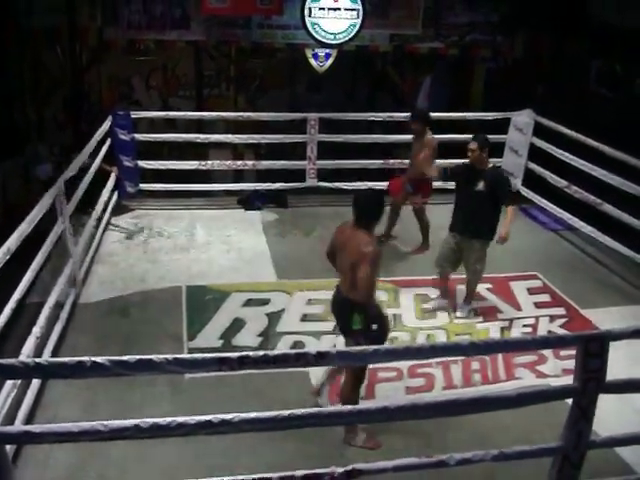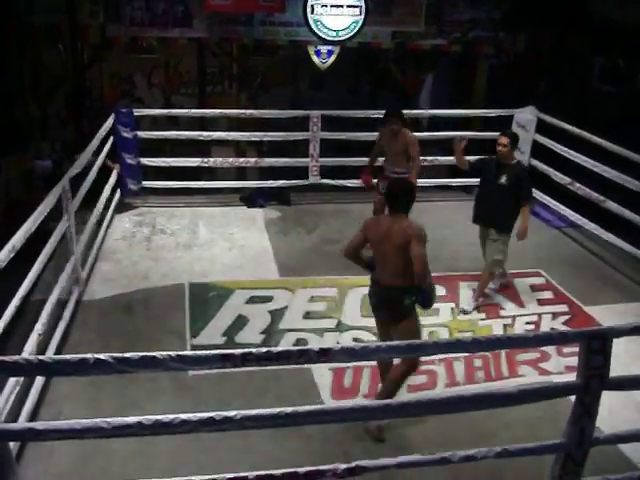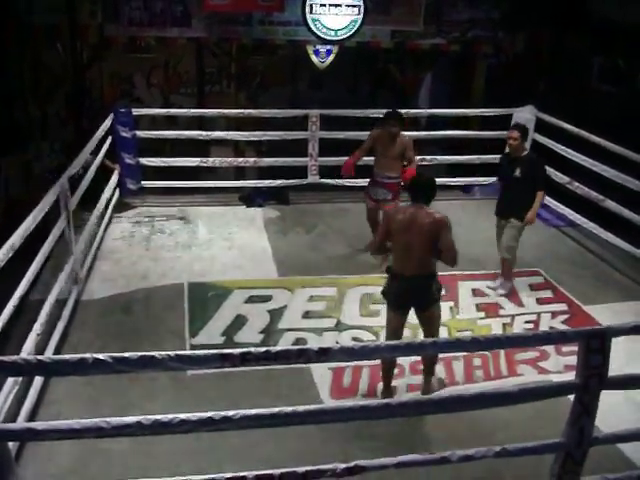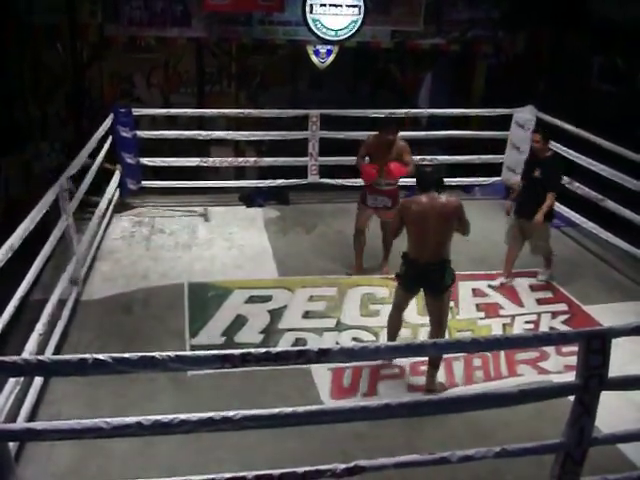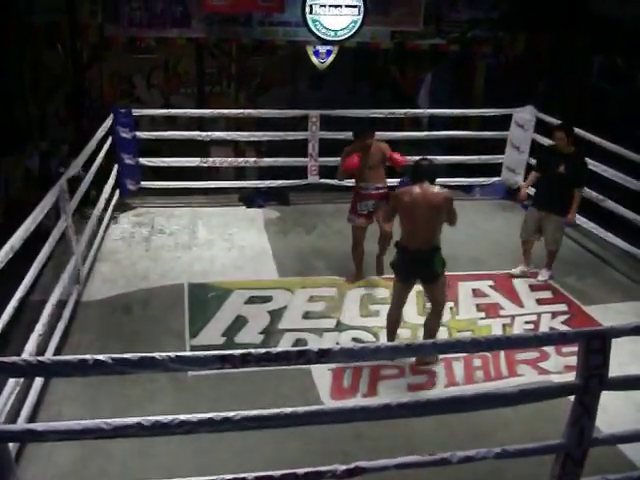
dt=0.4s
person 1, frame 1
left shoulder: (343, 229)
right shoulder: (370, 249)
left elbow: (330, 255)
right elbow: (365, 295)
right wrist: (380, 317)
left hip: (340, 298)
right hip: (354, 310)
left knee: (354, 350)
right knee: (356, 373)
left ankle: (327, 381)
right ankle: (351, 432)
person 1, frame 2
left shoulder: (372, 224)
right shoulder: (413, 230)
left elbow: (349, 251)
right elbow: (421, 270)
right wrist: (428, 288)
left hip: (377, 291)
right hip: (401, 296)
left knee: (386, 345)
right knee: (411, 359)
left ankle: (386, 392)
person 1, frame 3
left shoulder: (392, 215)
right shoulder: (439, 220)
left elbow: (375, 248)
right elbow: (451, 259)
right wrist: (433, 251)
left hip: (397, 283)
right hip: (425, 286)
left knee: (392, 340)
right knee: (431, 338)
left ankle: (386, 390)
right ankle: (427, 383)
person 1, frame 4
left shoulder: (407, 205)
right shoulder: (454, 205)
left elbow: (393, 234)
right elbow: (465, 231)
left hip: (412, 268)
right hip: (439, 271)
left knee: (398, 308)
right knee: (438, 329)
right ankle: (431, 381)
person 1, frame 5
left shoulder: (400, 194)
right shoulder: (444, 195)
left elbow: (385, 219)
right elbow: (452, 221)
left hip: (405, 256)
right hip: (430, 258)
left knee: (397, 304)
right knee: (437, 306)
person 2, frame 1
left shoulder: (497, 177)
right shoulder: (465, 170)
left elbow: (509, 204)
right elbow: (440, 174)
left wrist: (505, 227)
left hip: (479, 234)
right hip: (457, 228)
left knee: (473, 271)
right knee: (443, 261)
left ankle: (467, 302)
right ankle: (444, 298)
person 2, frame 2
left shoulder: (520, 172)
right shoulder: (489, 163)
left elbow: (526, 201)
right elbow: (464, 166)
left wrist: (524, 226)
right wrist: (458, 151)
left hip: (502, 224)
right hip: (484, 219)
left knee: (492, 260)
right knee: (491, 257)
left ankle: (476, 297)
right ankle: (502, 277)
person 2, frame 3
left shoulder: (533, 162)
right shoulder: (505, 159)
left elbow: (541, 189)
left wrist: (533, 211)
left hip: (519, 213)
right hip: (502, 210)
left knee: (507, 248)
right knee: (503, 248)
left ankle: (507, 280)
right ankle: (503, 277)
person 2, frame 4
left shoulder: (553, 164)
right shoulder: (531, 158)
left elbow: (552, 192)
left wrist: (542, 213)
right wrist: (511, 200)
left hip: (537, 214)
right hip: (521, 210)
left knee: (541, 245)
right knee: (514, 242)
left ankle: (548, 268)
right ankle: (506, 275)
person 2, frame 5
left shoulder: (578, 160)
right shoulder: (548, 152)
left elbow: (578, 189)
right elbow: (537, 172)
left wrist: (573, 211)
right wrist: (525, 186)
left hip: (558, 209)
right hip: (538, 203)
left knee: (552, 242)
right knee: (527, 234)
left ankle: (547, 268)
right ankle: (525, 266)
person 3, frame 1
left shoulder: (428, 140)
right shoulder: (418, 135)
left elbow: (421, 164)
left wrist: (404, 179)
left hip: (421, 181)
right hip: (411, 177)
left knee: (419, 213)
right knee: (395, 204)
left ankle: (425, 244)
right ankle: (387, 233)
person 3, frame 2
left shoulder: (409, 138)
right shoulder: (383, 133)
left elbow: (416, 160)
right elbow: (376, 150)
left wrist: (412, 180)
right wrist: (368, 168)
left hip: (401, 178)
right hip: (386, 175)
right knee: (377, 210)
person 3, frame 3
left shoulder: (405, 142)
right shoulder: (376, 134)
left elbow: (412, 161)
right elbow: (362, 150)
left wrist: (411, 170)
right wrist: (352, 161)
left hip: (392, 184)
right hip: (376, 180)
right knee: (371, 216)
person 3, frame 4
left shoulder: (402, 146)
right shoulder: (370, 142)
left elbow: (410, 166)
right elbow: (359, 159)
left wrist: (401, 170)
right wrist: (364, 168)
left hip: (390, 191)
right hip: (370, 189)
left knee: (387, 229)
right knee: (359, 228)
left ankle: (385, 261)
right ankle: (358, 264)
person 3, frame 5
left shoulder: (382, 147)
right shoulder: (349, 151)
left elbow: (396, 163)
right elbow: (340, 176)
left wrist: (398, 161)
right wrist: (347, 168)
left hip: (380, 195)
right hip: (361, 196)
left knee: (387, 232)
right knee: (357, 239)
left ankle: (380, 256)
right ankle: (358, 272)
